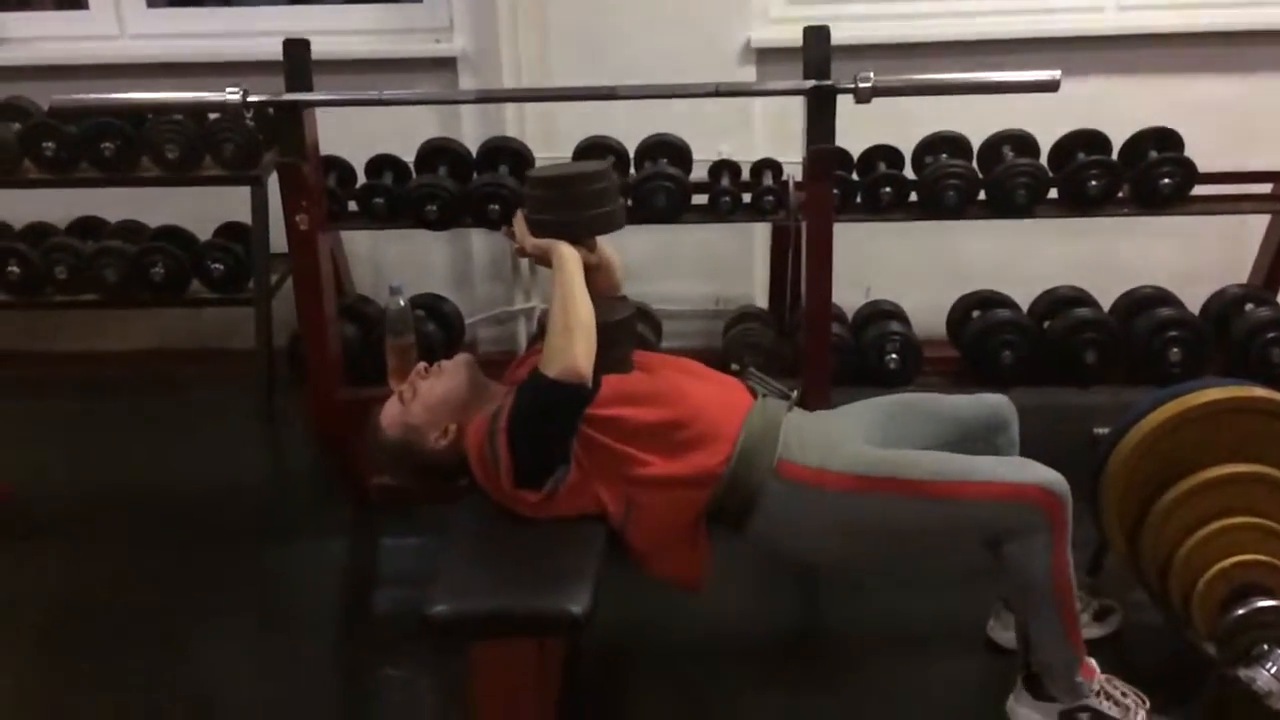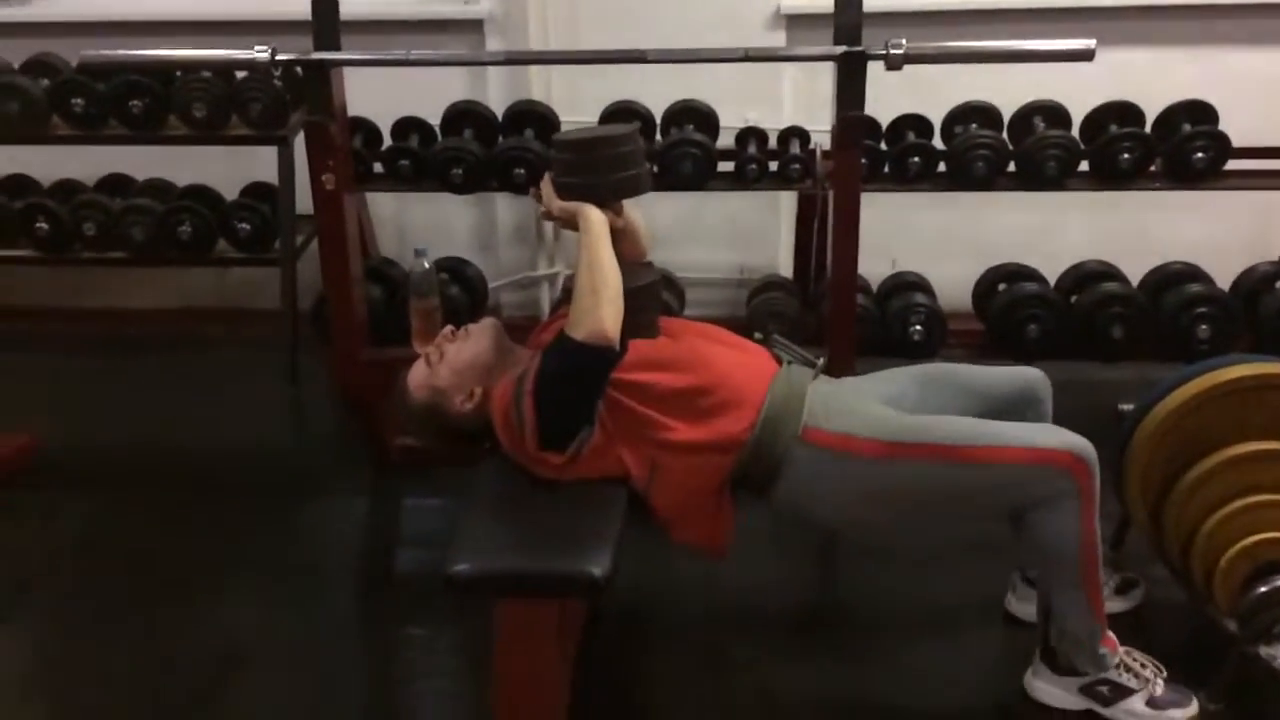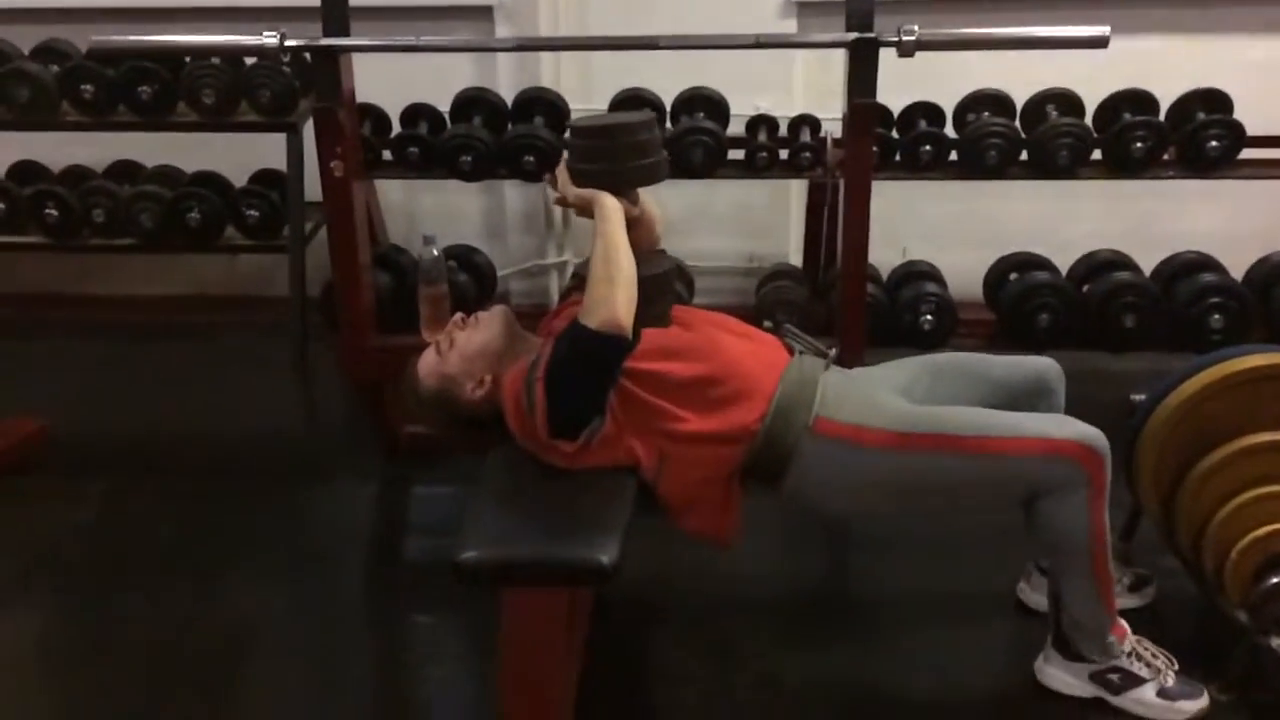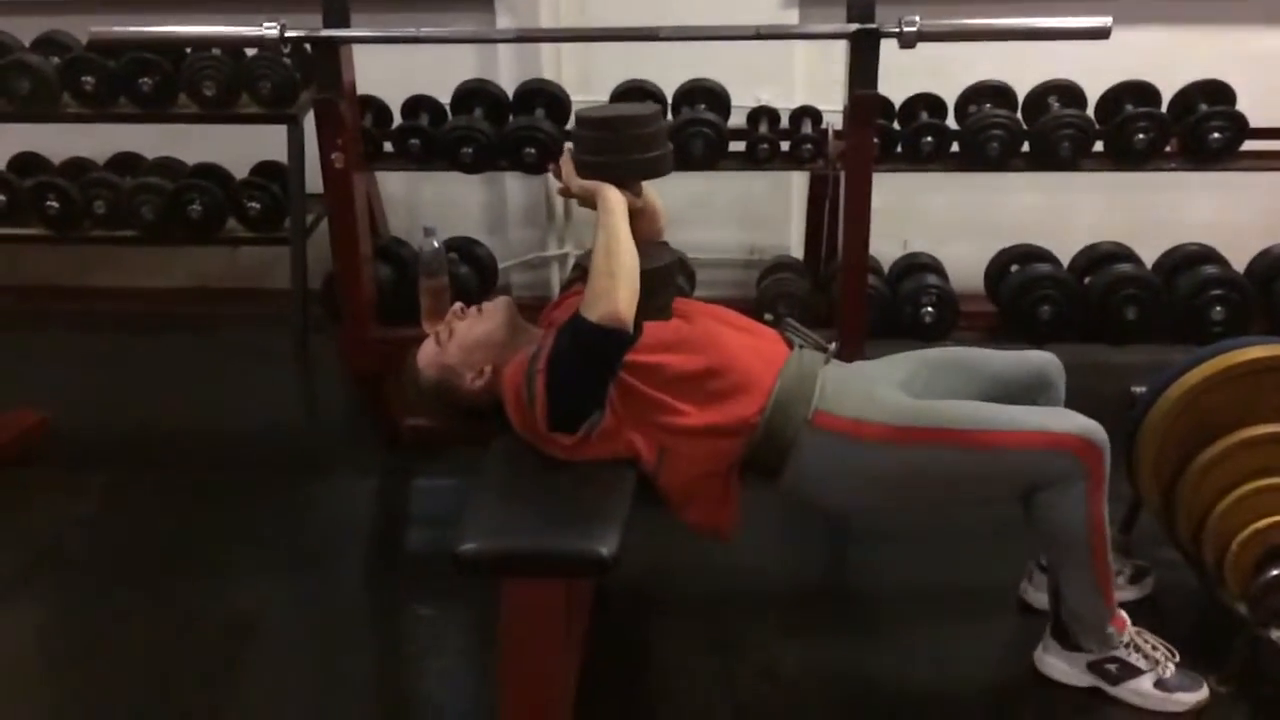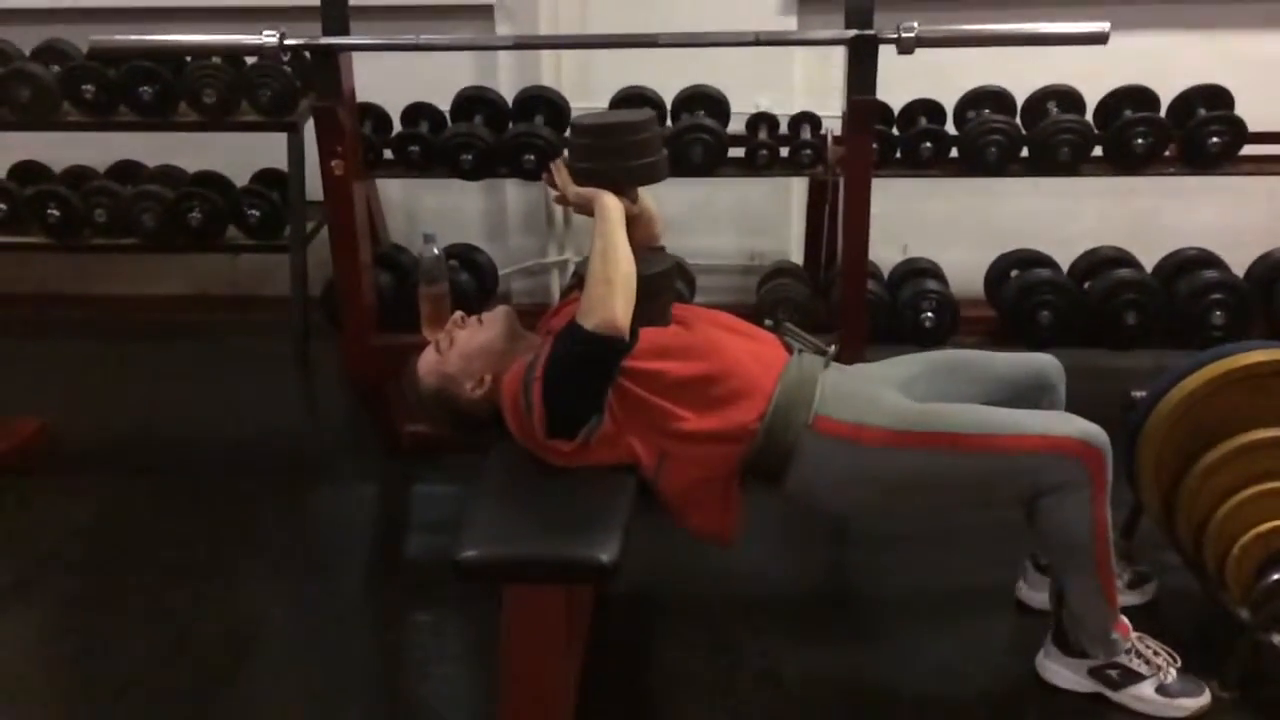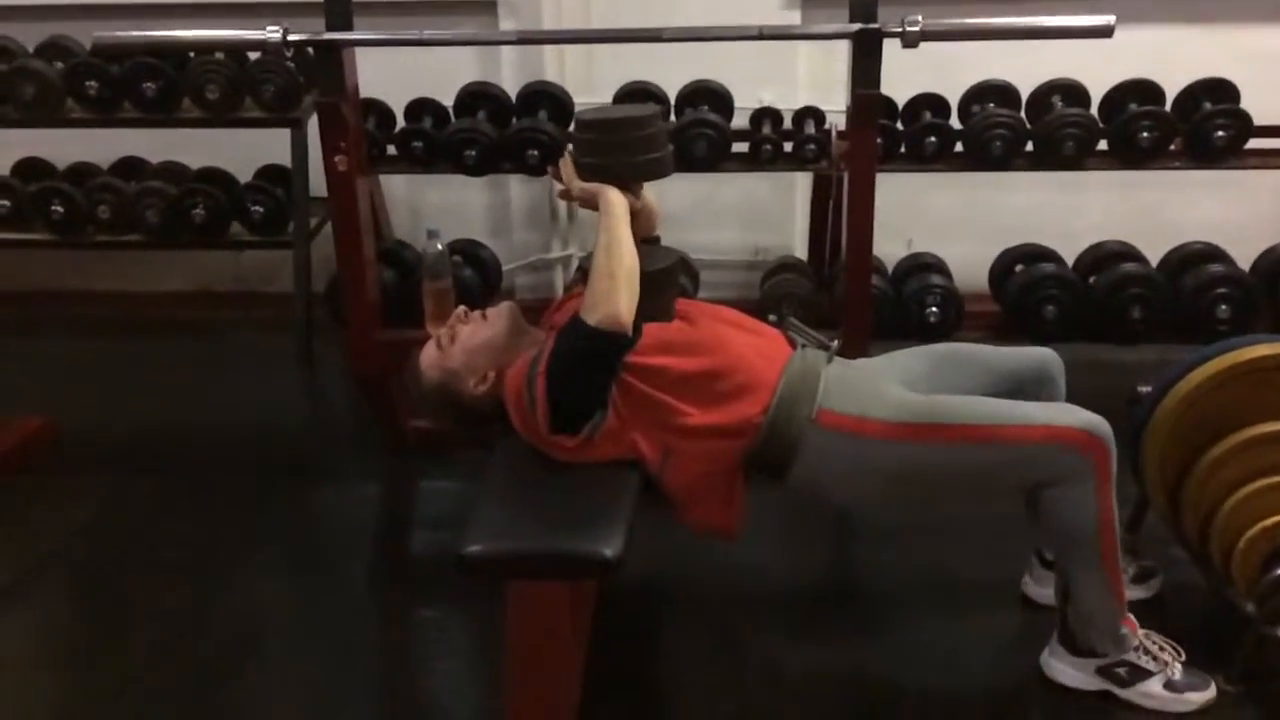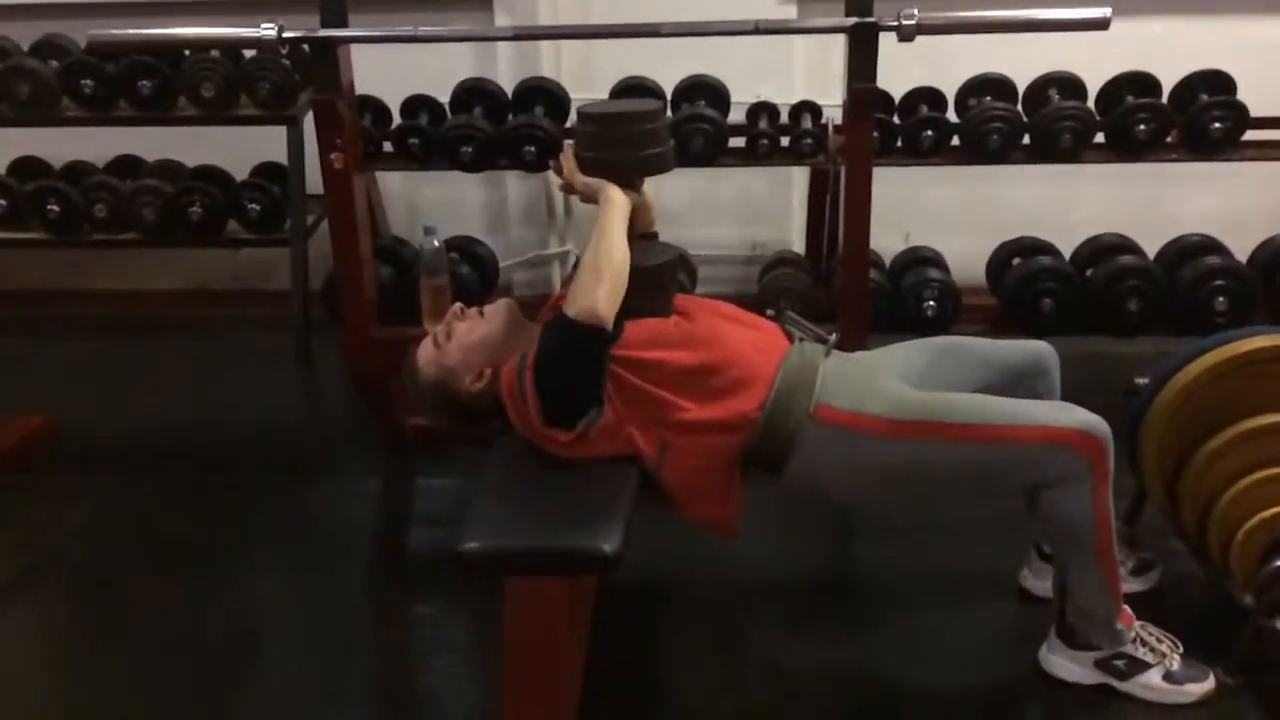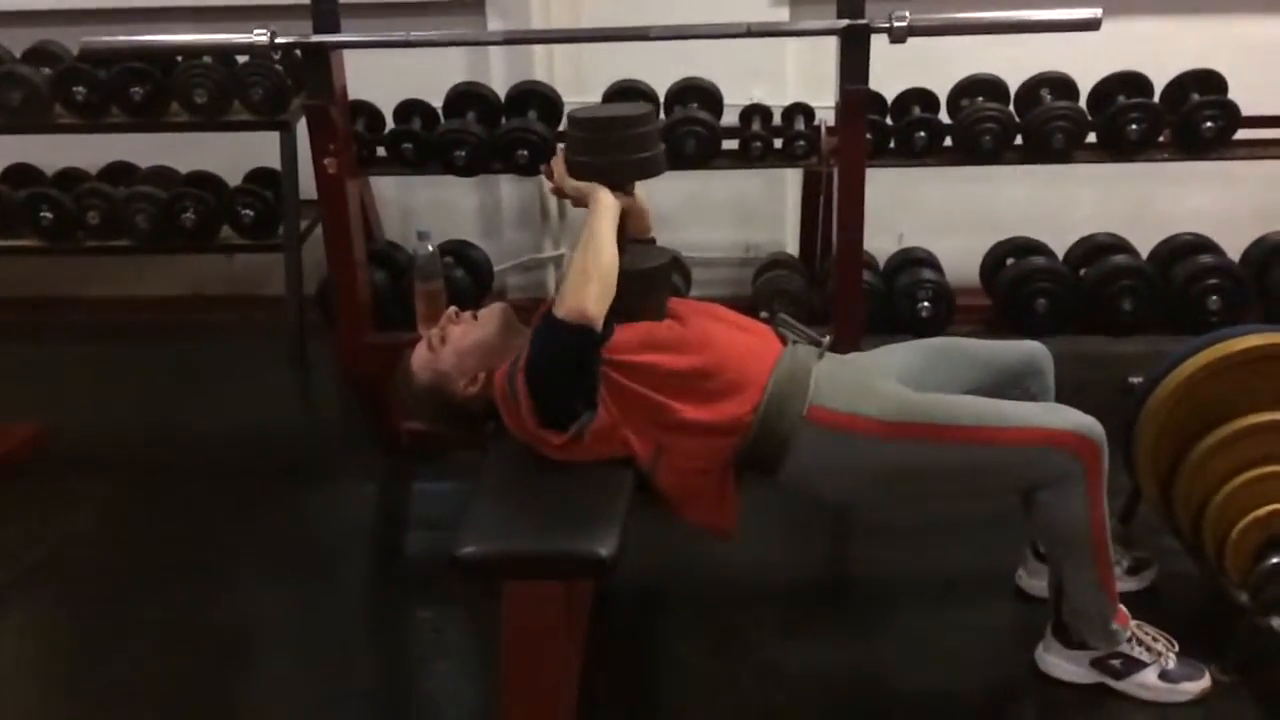
dt=0.2s
person 1, frame 1
left shoulder: (512, 384)
right shoulder: (509, 444)
left elbow: (606, 316)
right elbow: (568, 378)
left wrist: (585, 251)
right wrist: (559, 257)
left hip: (781, 428)
right hip: (776, 479)
left knee: (990, 418)
right knee: (1040, 493)
left ankle: (1037, 600)
person 1, frame 2
left shoulder: (540, 352)
right shoulder: (530, 409)
left elbow: (631, 280)
right elbow: (598, 339)
left wrist: (608, 212)
right wrist: (586, 222)
left hip: (807, 396)
right hip: (803, 448)
left knee: (1025, 390)
right knee: (1068, 462)
left ankle: (1053, 579)
person 1, frame 3
left shoulder: (549, 339)
right shoulder: (541, 396)
left elbow: (646, 260)
right elbow: (610, 327)
left wrist: (623, 201)
right wrist: (603, 208)
left hip: (817, 385)
right hip: (812, 438)
left knee: (1038, 380)
right knee: (1078, 452)
left ankle: (1064, 571)
right ankle: (1088, 649)
person 1, frame 4
left shoulder: (551, 327)
right shoulder: (542, 387)
left elbow: (648, 252)
right elbow: (613, 321)
left wrist: (624, 191)
right wrist: (607, 201)
left hip: (817, 379)
right hip: (815, 433)
left knee: (1038, 375)
right knee: (1077, 446)
left ankle: (1064, 567)
right ankle: (1087, 639)
person 1, frame 5
left shoulder: (551, 334)
right shoulder: (542, 395)
left elbow: (647, 253)
right elbow: (608, 330)
left wrist: (618, 196)
right wrist: (603, 209)
left hip: (816, 381)
right hip: (812, 435)
left knee: (1038, 376)
right knee: (1079, 450)
left ankle: (1063, 568)
right ankle: (1089, 645)
person 1, frame 6
left shoulder: (553, 328)
right shoulder: (544, 390)
left elbow: (643, 252)
right elbow: (612, 326)
left wrist: (620, 191)
right wrist: (609, 202)
left hip: (819, 375)
right hip: (816, 428)
left knee: (1037, 369)
right knee: (1082, 439)
left ankle: (1069, 560)
right ankle: (1096, 644)
person 1, frame 7
left shoulder: (547, 330)
right shoulder: (542, 386)
left elbow: (642, 249)
right elbow: (590, 319)
left wrist: (620, 187)
right wrist: (609, 200)
left hip: (816, 369)
right hip: (813, 424)
left knee: (1033, 363)
right knee: (1081, 441)
left ankle: (1066, 553)
right ankle: (1094, 638)
person 1, frame 8
left shoulder: (538, 333)
right shoulder: (535, 390)
left elbow: (637, 252)
right elbow: (582, 319)
left wrist: (613, 191)
right wrist: (598, 202)
left hip: (809, 370)
right hip: (805, 425)
left knee: (1026, 364)
right knee: (1075, 442)
left ankle: (1060, 554)
right ankle: (1090, 638)
